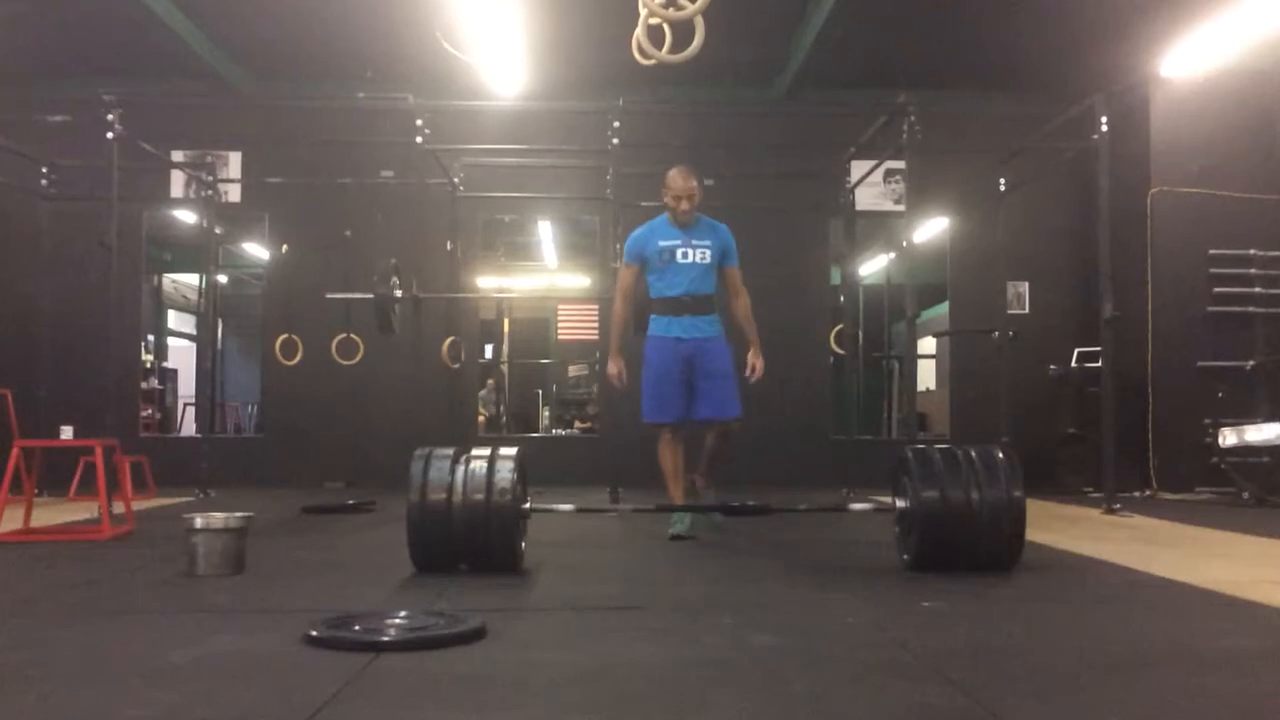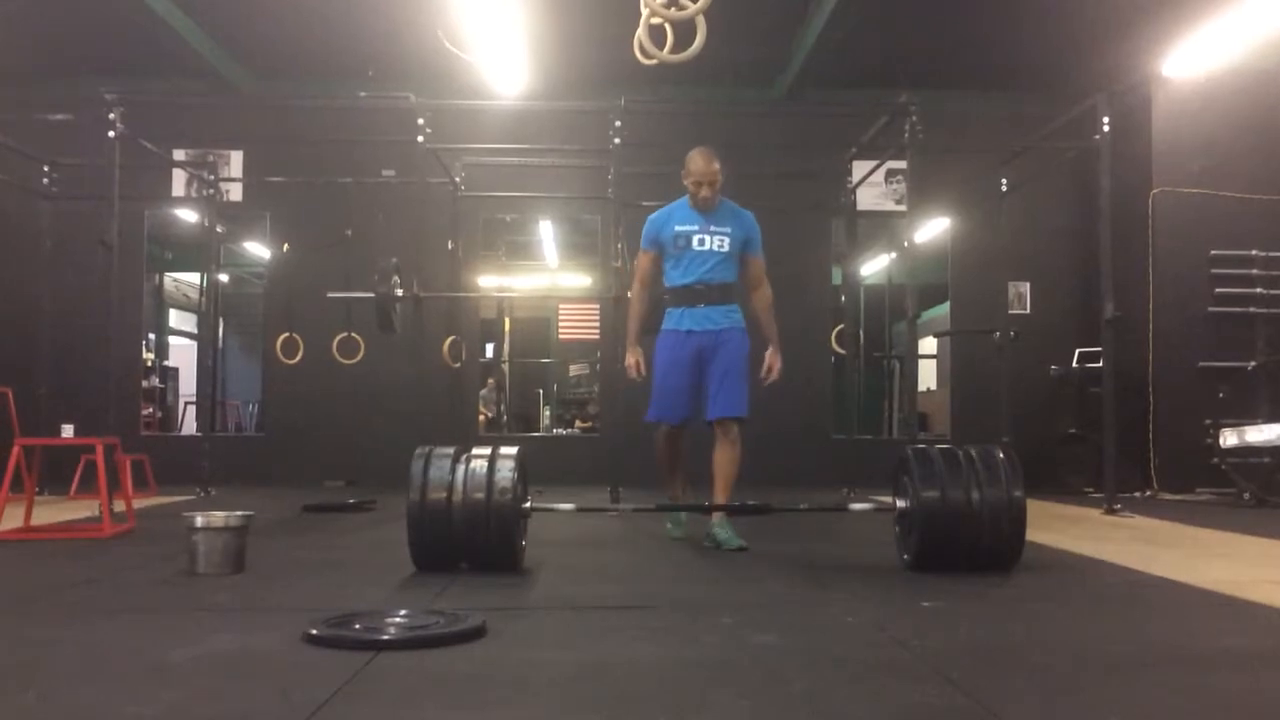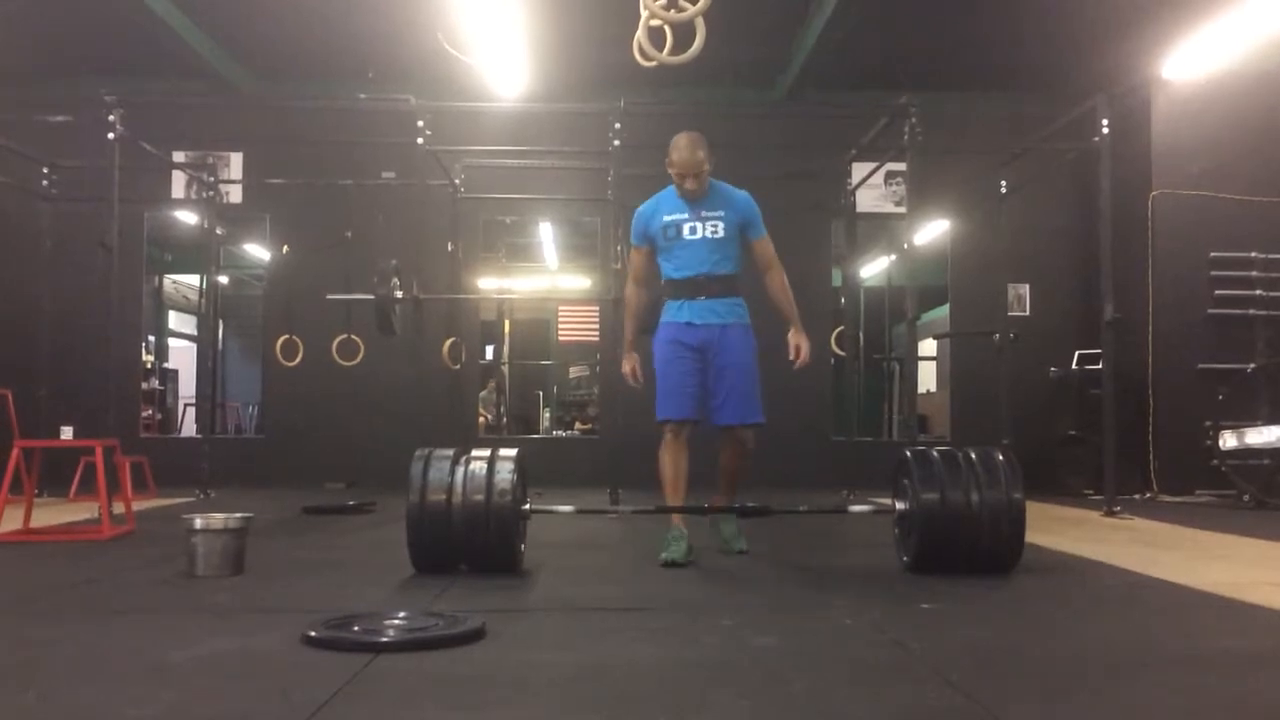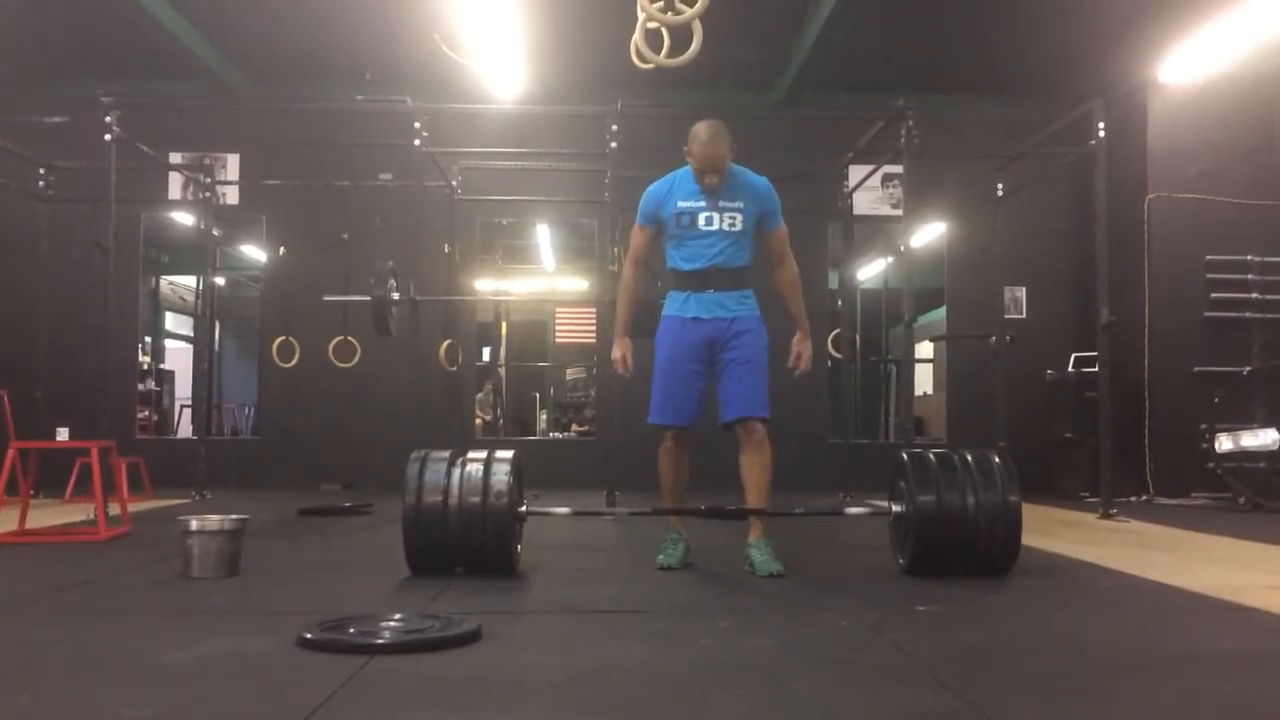
dt=0.5s
person 1, frame 1
left shoulder: (720, 235)
right shoulder: (642, 238)
left elbow: (737, 294)
right elbow: (623, 298)
left wrist: (755, 346)
right wrist: (614, 353)
left hip: (709, 336)
right hip: (664, 337)
left knee: (723, 421)
right knee: (670, 426)
left ankle: (701, 479)
right ankle: (679, 510)
person 1, frame 2
left shoulder: (743, 222)
right shoulder: (660, 222)
left elbow: (759, 287)
right elbow: (642, 285)
left wrist: (774, 344)
right wrist: (632, 343)
left hip: (727, 331)
right hip: (678, 330)
left knee: (727, 424)
right knee: (669, 425)
left ankle: (719, 520)
right ankle: (676, 495)
person 1, frame 3
left shoulder: (739, 204)
right shoulder: (649, 214)
left elbow: (770, 270)
right elbow: (636, 284)
left wrist: (796, 326)
right wrist: (628, 348)
left hip: (730, 323)
right hip: (677, 326)
left knee: (738, 429)
right knee: (676, 426)
left ankle: (722, 512)
right ankle: (678, 530)
person 1, frame 4
left shoulder: (759, 192)
right shoulder: (660, 194)
left elbow: (783, 263)
right elbow: (634, 265)
left wrist: (802, 330)
right wrist: (620, 334)
left hip: (740, 317)
right hip: (682, 318)
left knee: (752, 427)
right knee: (674, 431)
left ankle: (757, 540)
right ankle: (676, 534)
